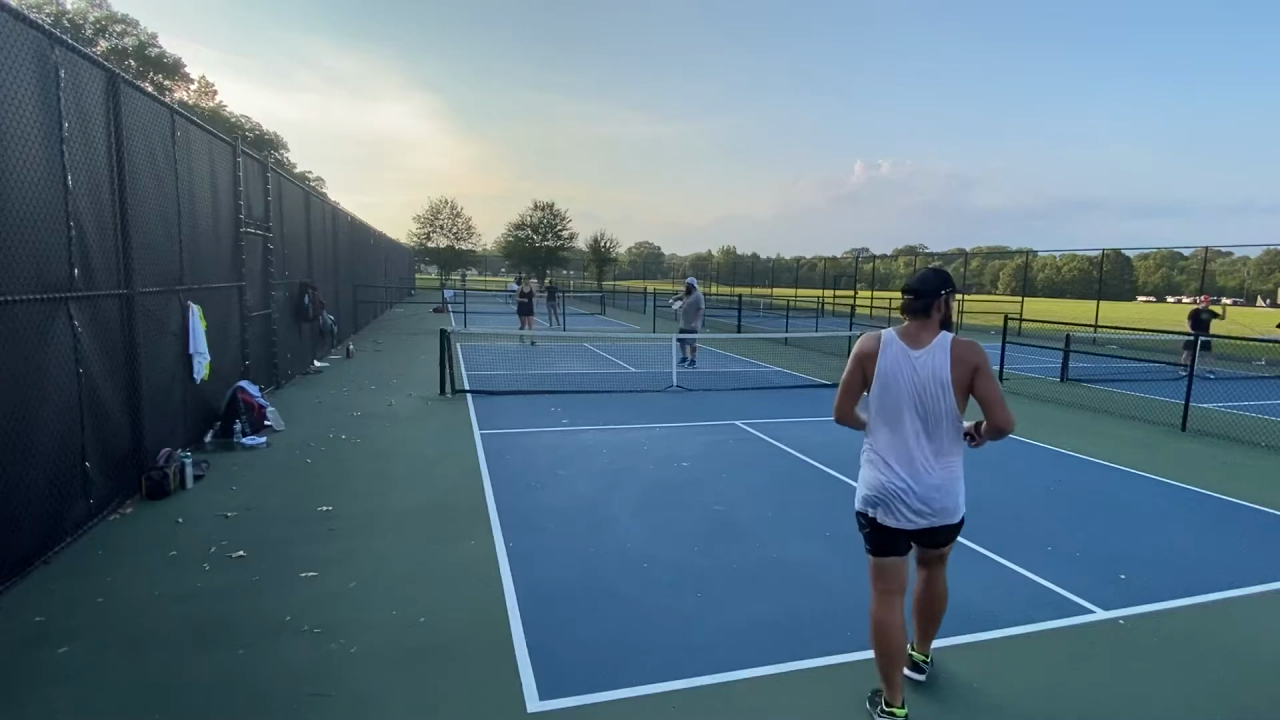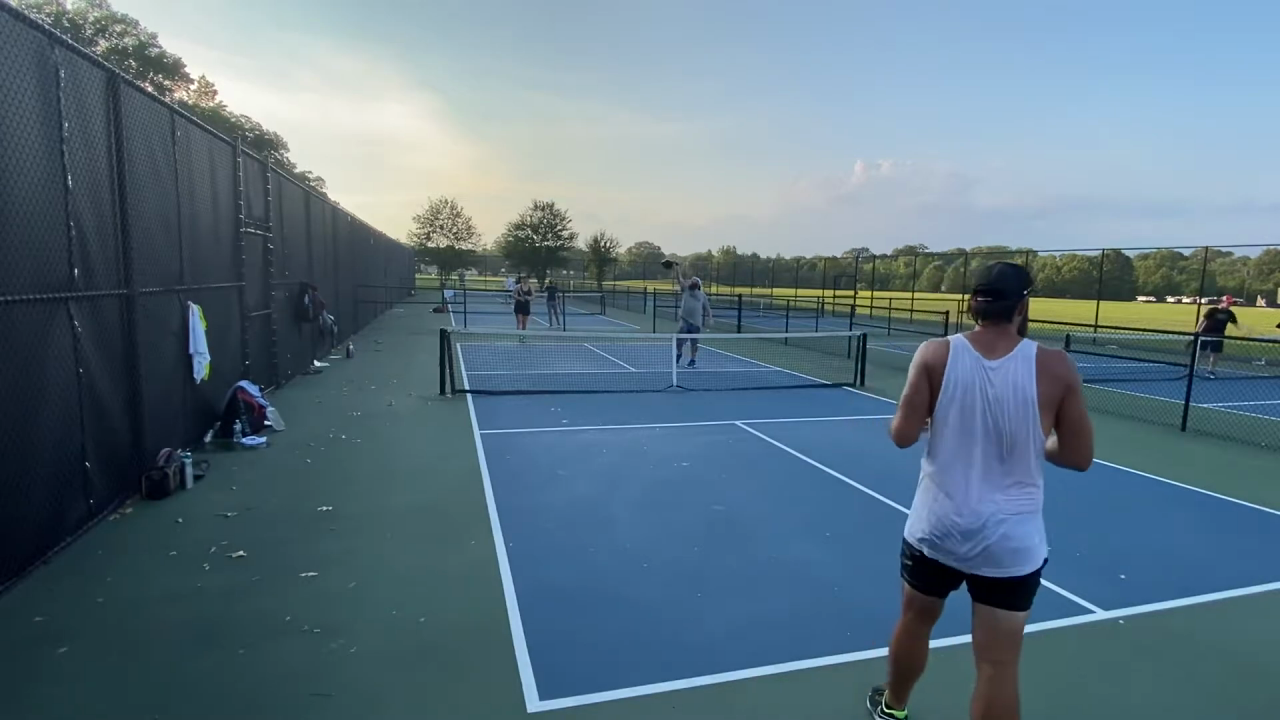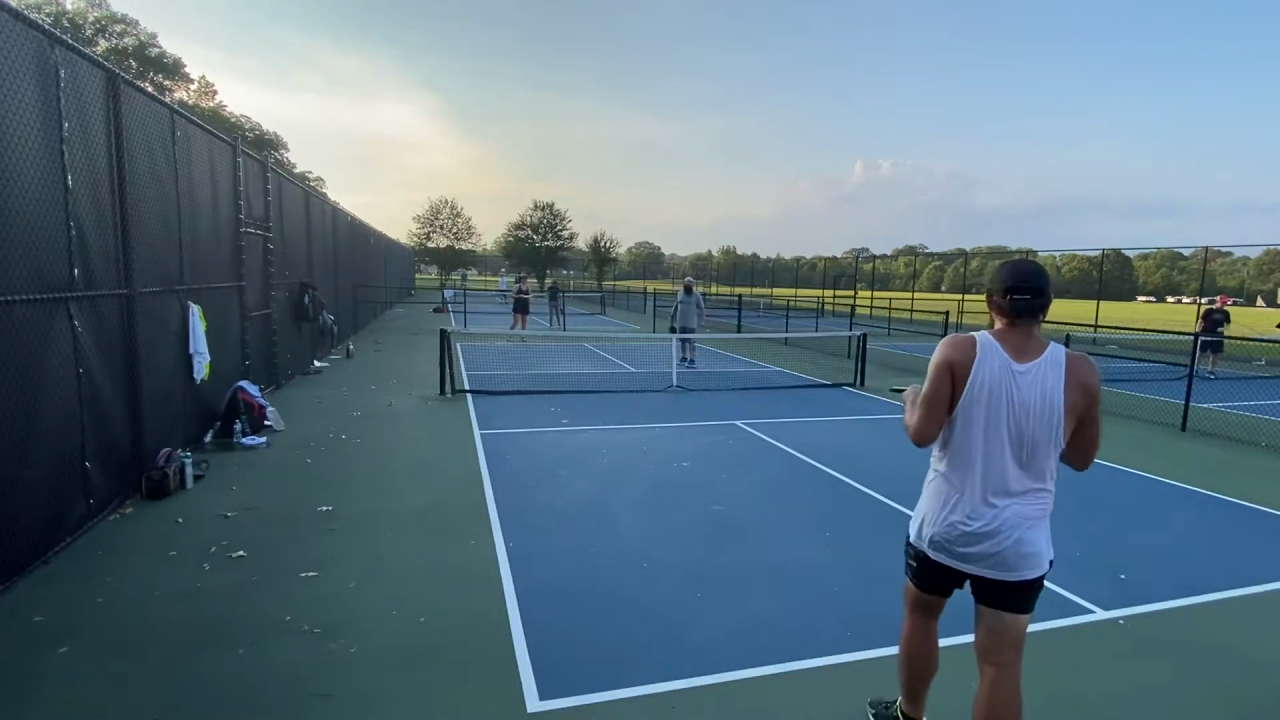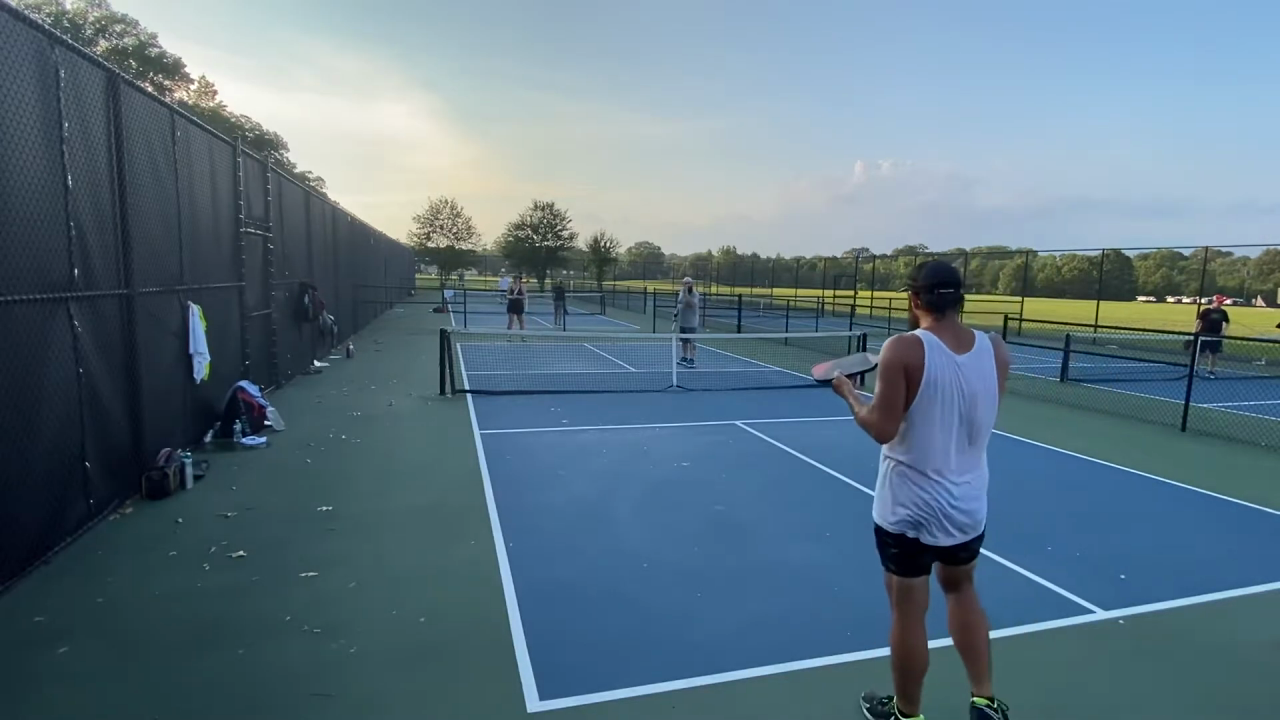
dt=0.7s
person 1, frame 1
left shoulder: (870, 346)
right shoulder: (967, 354)
left elbow: (842, 414)
right elbow: (1003, 423)
right wrist: (978, 432)
left hip: (881, 493)
right hip: (940, 497)
left knee: (886, 594)
right knee: (933, 570)
right ankle: (920, 655)
person 1, frame 2
left shoulder: (935, 355)
right shoulder: (1055, 367)
left elbow: (902, 436)
right elbow: (1079, 457)
left hip: (937, 528)
right hip: (1012, 540)
left knee: (915, 621)
right knee: (998, 665)
person 1, frame 3
left shoulder: (957, 351)
right shoulder: (1079, 371)
left elbow: (921, 433)
right elbow: (1080, 458)
left wrist: (912, 401)
left hip: (944, 526)
right hip: (1018, 544)
left knee: (920, 617)
right knee: (1001, 665)
person 1, frame 4
left shoulder: (903, 350)
right shoulder: (995, 350)
left elbow: (883, 429)
left wrist: (848, 393)
left hip: (908, 508)
right hip: (968, 505)
left knee: (909, 613)
right knee: (962, 592)
